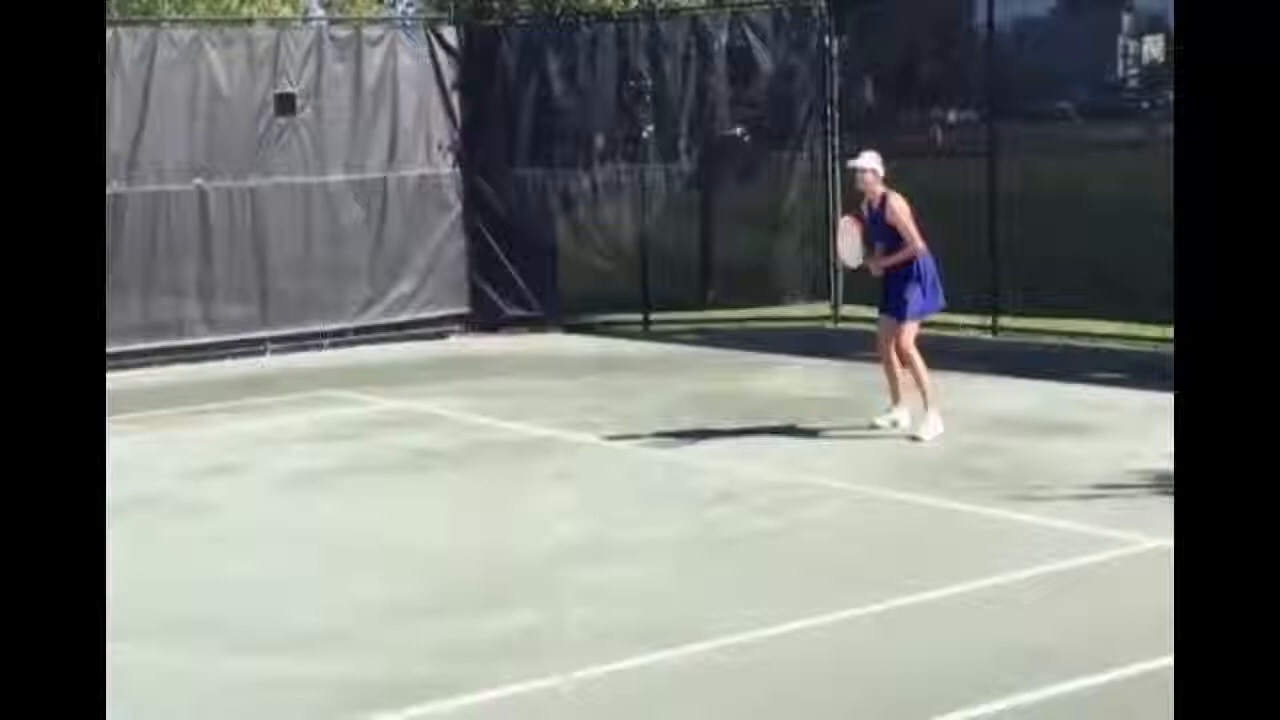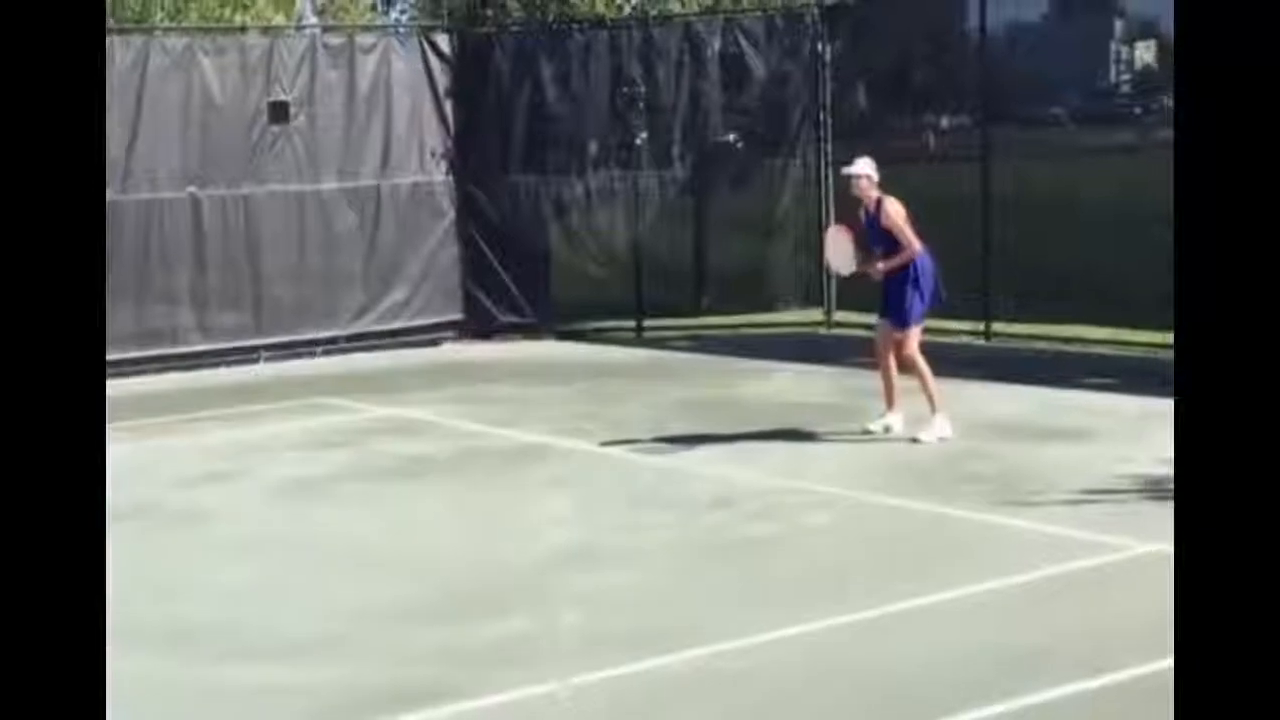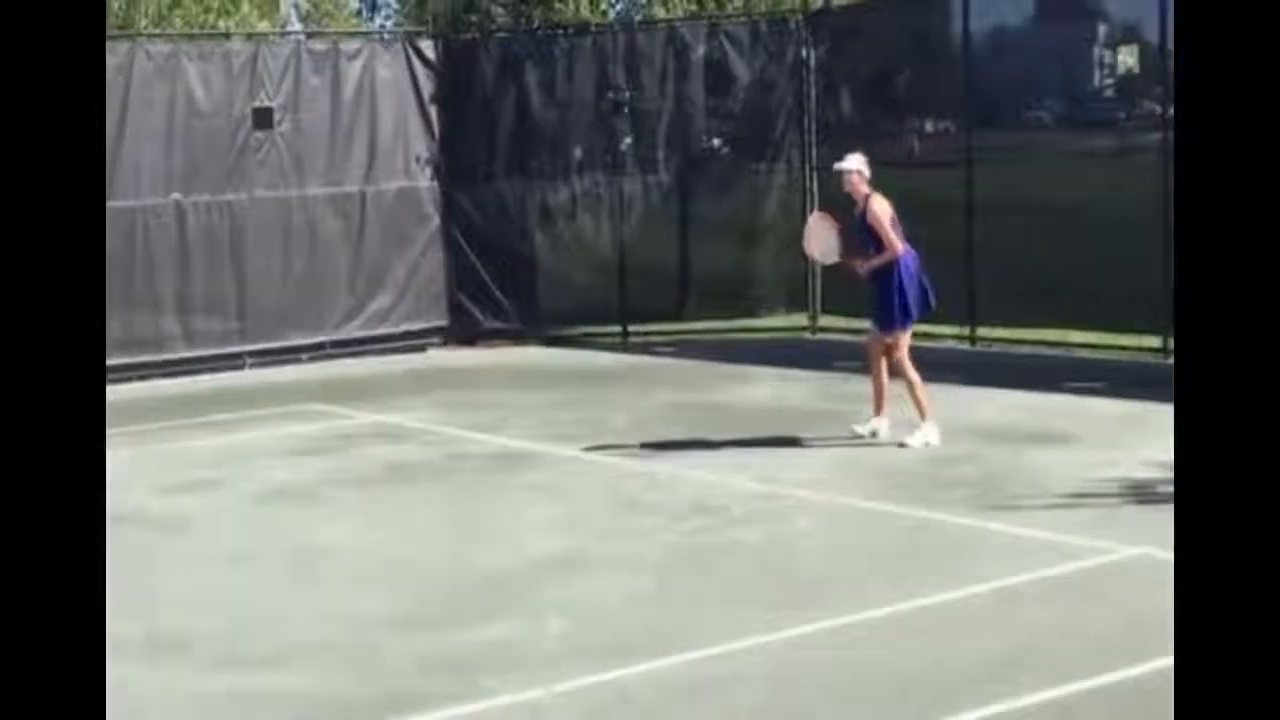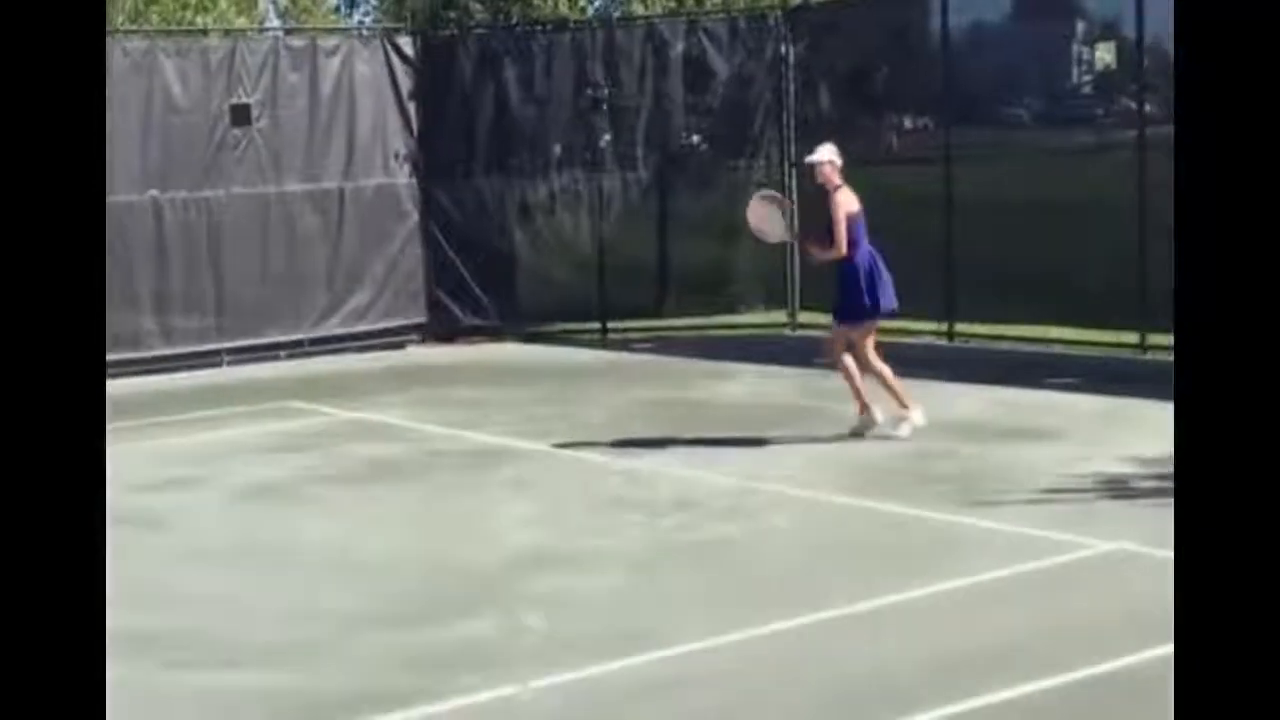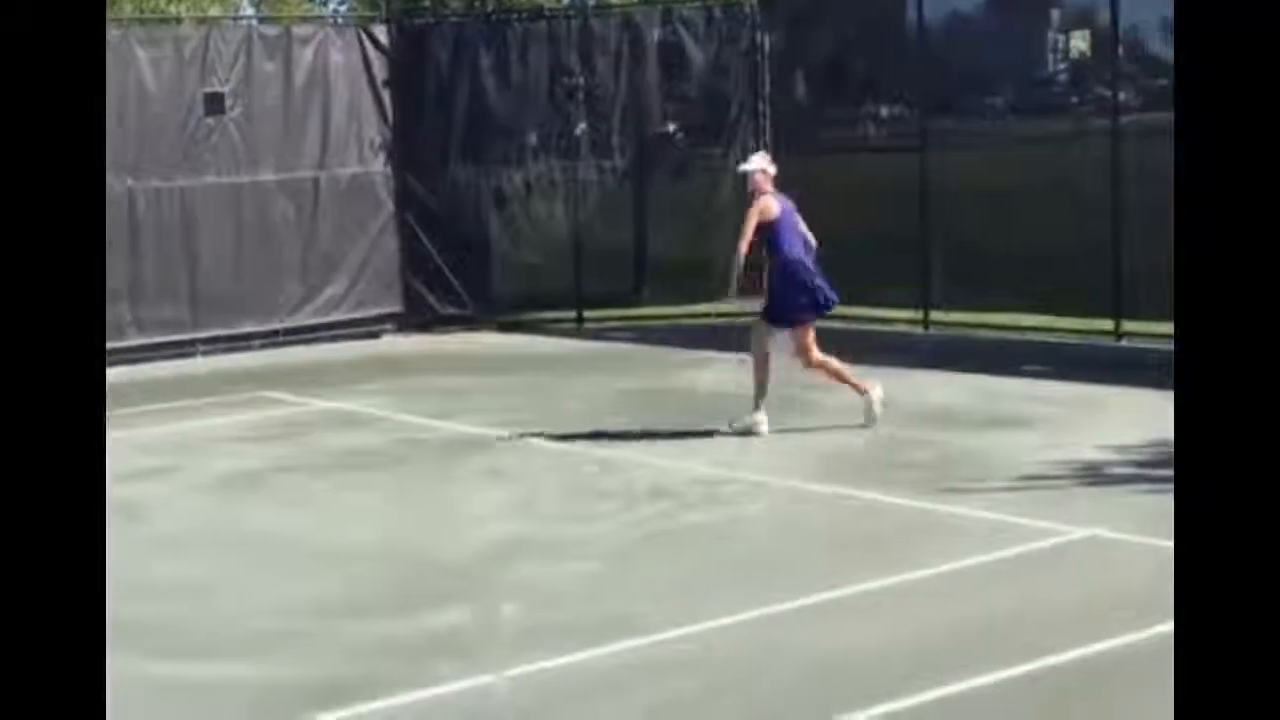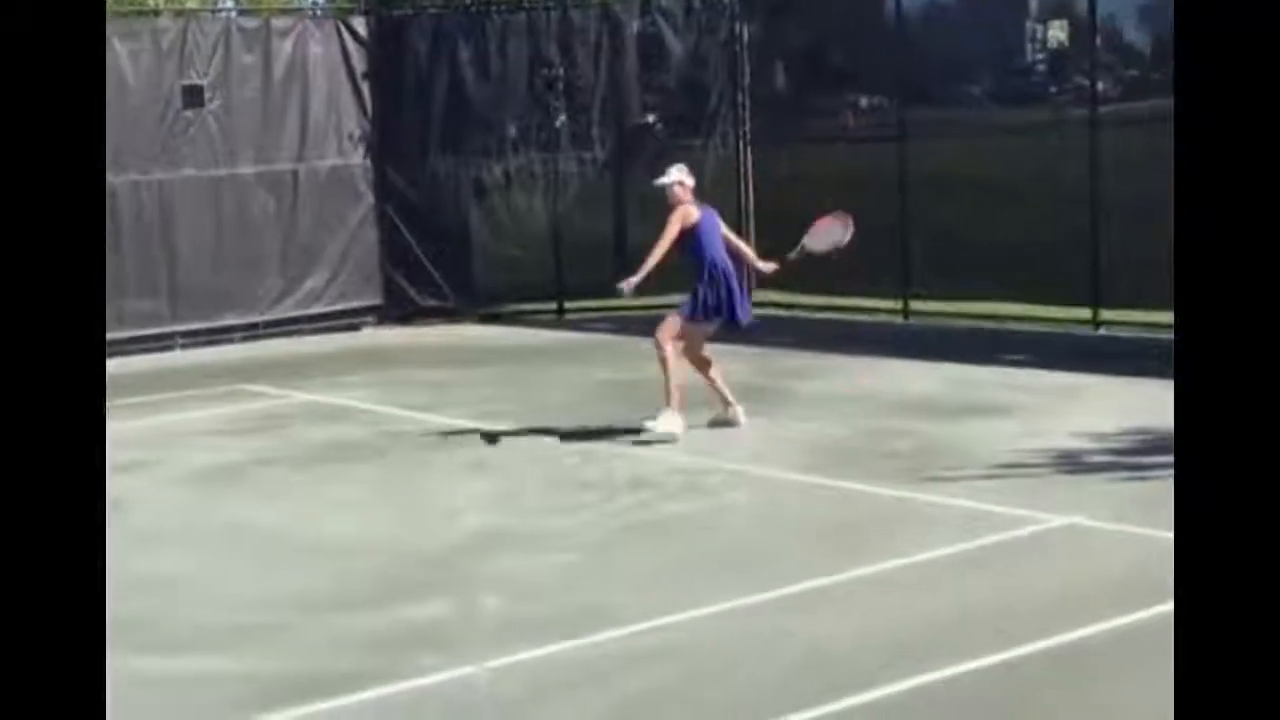
dt=0.3s
person 1, frame 1
left shoulder: (893, 204)
right shoulder: (866, 206)
left elbow: (917, 246)
left wrist: (884, 262)
right wrist: (874, 261)
left hip: (915, 275)
right hip: (894, 277)
left knee: (904, 344)
right knee: (884, 343)
left ankle: (932, 415)
right ankle: (899, 409)
person 1, frame 2
left shoulder: (888, 208)
right shoulder: (864, 211)
left elbow: (915, 249)
left wrist: (884, 266)
right wrist: (874, 266)
left hip: (914, 278)
right hip: (895, 280)
left knee: (909, 351)
right knee: (882, 345)
left ankle: (939, 419)
right ankle: (892, 414)
person 1, frame 3
left shoulder: (874, 205)
right shoulder: (860, 207)
left elbow: (896, 248)
left wrist: (867, 265)
right wrist: (860, 261)
left hip: (900, 280)
right hip: (888, 282)
left knee: (898, 357)
right knee: (874, 349)
left ankle: (928, 427)
right ankle: (879, 418)
person 1, frame 4
left shoulder: (839, 197)
right shoulder: (839, 195)
left elbow: (841, 250)
left wrist: (819, 254)
right wrist: (820, 249)
left hip: (861, 278)
right hip: (854, 279)
left knee: (864, 354)
right knee: (836, 347)
left ankle: (909, 410)
right ankle: (867, 411)
person 1, frame 5
left shoulder: (760, 204)
right shoulder: (784, 204)
left elbow: (741, 250)
right elbow: (810, 241)
left wrist: (734, 283)
left hip: (793, 284)
right hip: (787, 284)
left knee: (810, 358)
right knee: (758, 339)
left ankle: (868, 392)
right ankle: (758, 415)
person 1, frame 6
left shoulder: (683, 211)
right shoulder: (708, 212)
left elbow: (660, 249)
right elbow: (737, 243)
left wrist: (637, 278)
right wrist: (759, 264)
left hip: (712, 286)
right hip: (718, 285)
left knee: (663, 337)
right knee: (693, 351)
left ankle: (673, 413)
right ankle: (731, 408)
